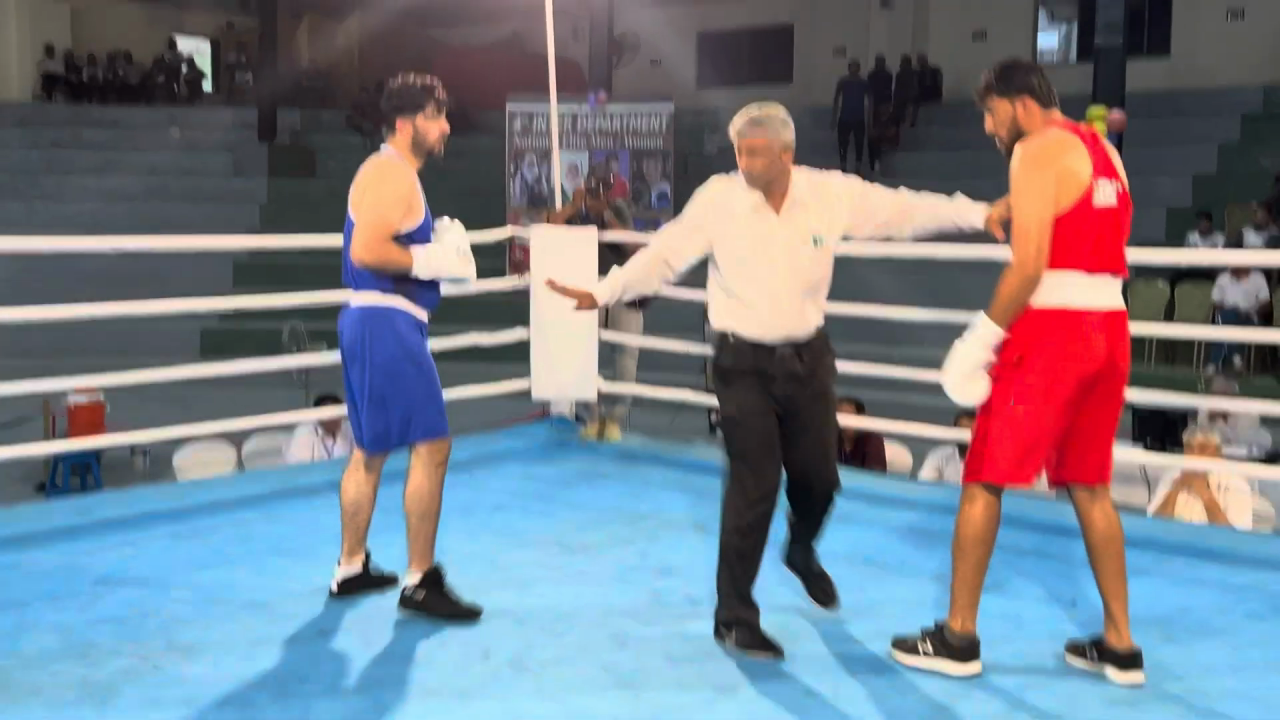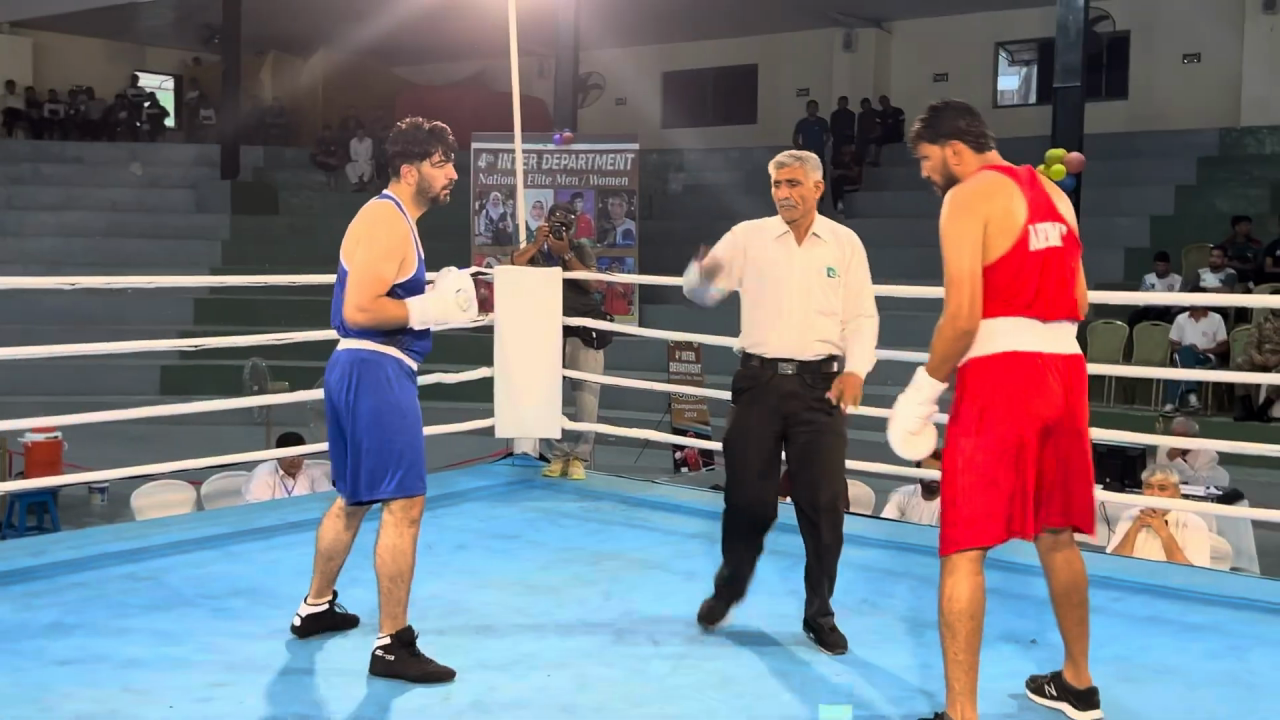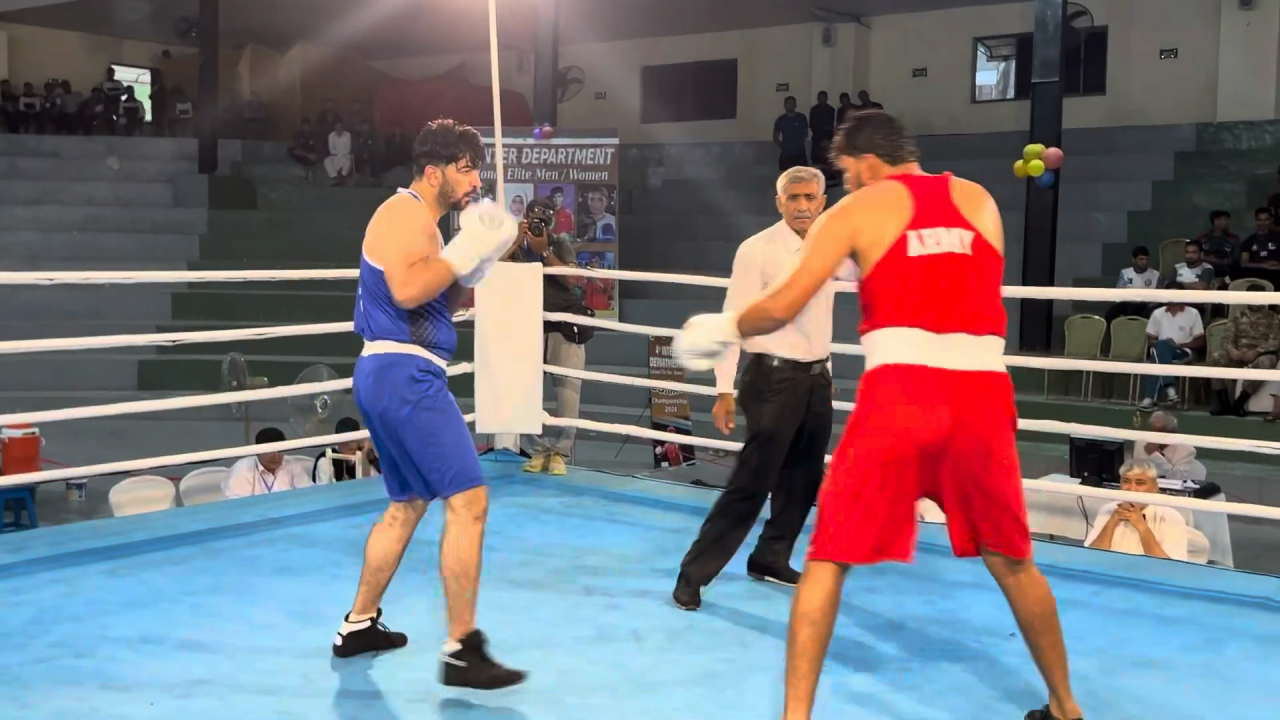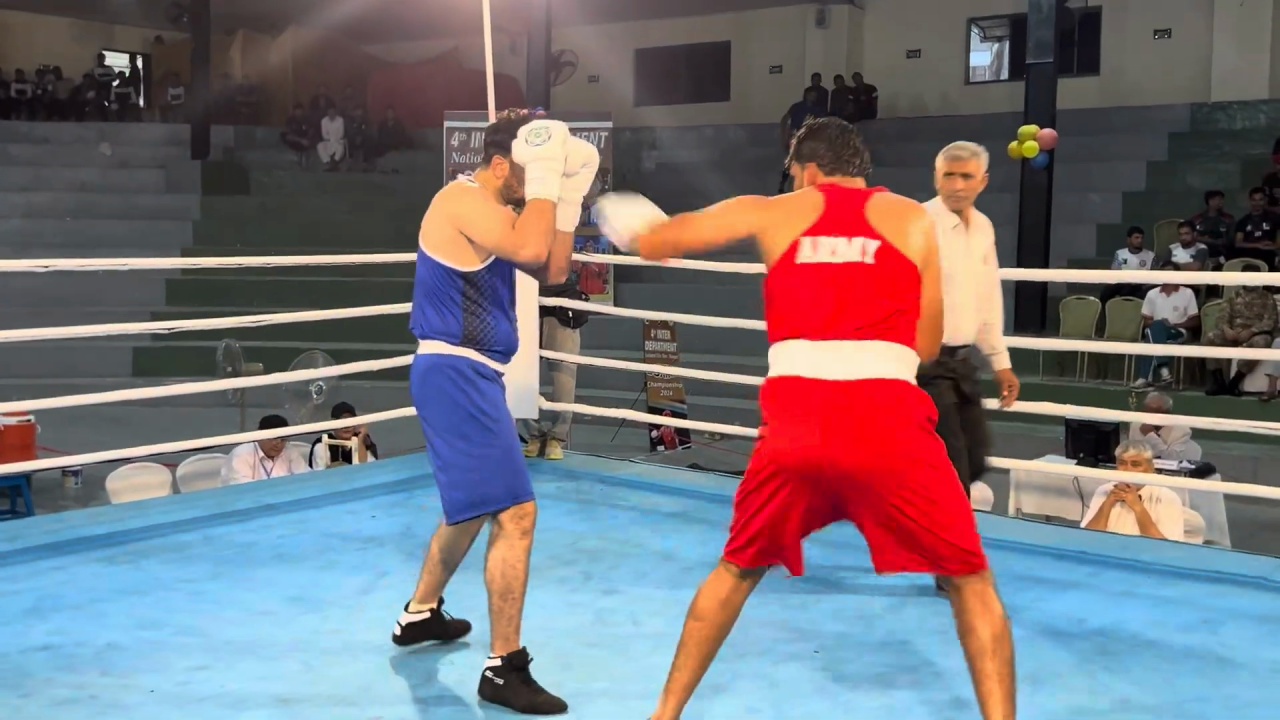
dt=0.7s
person 1, frame 1
left shoulder: (1038, 151)
right shoulder: (1101, 151)
left elbow: (1034, 262)
left wrist: (982, 333)
left hip: (1052, 328)
right hip: (1106, 328)
left knee: (984, 480)
right knee: (1089, 487)
left ankle: (958, 638)
right ankle: (1119, 645)
person 1, frame 2
left shoulder: (968, 198)
right shoulder: (1051, 193)
left elbow: (962, 315)
right elbow: (1078, 302)
left wrist: (921, 391)
left hip: (1002, 378)
right hip: (1064, 373)
left knee: (964, 549)
right knee: (1057, 536)
person 1, frame 3
left shoulder: (859, 208)
right shoulder: (980, 200)
left elbow: (783, 305)
left wrist: (722, 329)
left hip: (898, 398)
right hip: (981, 397)
left knee: (826, 560)
right knee: (1010, 560)
person 1, frame 4
left shoulder: (774, 212)
right shoulder: (913, 217)
left elbow: (655, 242)
right elbow: (927, 342)
left wrist: (632, 220)
left hip: (796, 416)
right hip: (885, 416)
left knee: (737, 570)
right knee: (970, 582)
person 2, frame 1
left shoulder: (394, 174)
right shoulder: (390, 172)
right elbow: (366, 251)
left wrist: (438, 249)
right wrist: (432, 260)
left hip: (378, 322)
right hip: (387, 324)
left knee: (370, 451)
right knee: (430, 447)
left ankle: (351, 567)
right ankle: (419, 580)
person 2, frame 2
left shoulder: (391, 217)
right shoulder: (387, 222)
right elbow: (358, 311)
left wrist: (435, 295)
right wrist: (430, 309)
left hip: (365, 369)
right hip: (376, 371)
left knee: (354, 496)
right knee: (403, 505)
left ankle: (315, 606)
right ankle: (392, 644)
person 2, frame 3
left shoulder: (420, 219)
right shoulder: (405, 212)
left elbow: (437, 300)
right elbow: (408, 292)
left wrist: (476, 261)
right wrist: (466, 248)
left hip: (400, 375)
right hip: (403, 375)
left knee: (406, 503)
right knee: (466, 500)
left ankle: (359, 626)
right ankle: (463, 649)
person 2, frame 4
left shoulder: (485, 207)
right shoulder: (465, 201)
left elbow: (551, 269)
right elbow: (531, 249)
left wrist: (568, 195)
right wrist: (545, 178)
left hip: (462, 374)
right hip: (457, 376)
left knee: (475, 503)
right knee: (516, 515)
left ankle: (421, 612)
right ankle: (504, 668)
person 3, frame 1
left shoulder: (832, 194)
right shoulder: (718, 198)
left elbow: (905, 210)
right elbow: (664, 254)
left wrist: (983, 214)
right wrist: (602, 293)
left hip: (807, 358)
right hip: (745, 364)
left knee: (818, 479)
right knee: (753, 490)
left ankle: (801, 554)
right ankle: (734, 617)
person 3, frame 2
left shoulder: (844, 243)
right shoulder: (748, 237)
left elbow: (862, 317)
right elbow: (700, 290)
left wrist: (855, 370)
right wrist: (704, 269)
left hip: (819, 385)
right hip: (759, 381)
left knee: (823, 506)
right knee: (748, 499)
left ankle: (819, 615)
right ankle: (728, 587)
person 3, frame 3
right shoulder: (758, 250)
right wrist: (725, 389)
left hip: (817, 378)
right hip: (772, 378)
left knee: (806, 480)
right knee: (753, 480)
left ankle: (771, 558)
right ankle: (696, 571)
person 3, frame 4
left shoulder: (983, 228)
left wrist: (1002, 363)
left hip: (963, 360)
right hip: (927, 362)
left knee: (971, 465)
right knee: (949, 470)
person 4, frame 1
left shoulder: (618, 212)
right shoulder: (574, 213)
left elbow: (631, 246)
left wrist: (605, 214)
right wrist: (573, 206)
left knee: (626, 358)
left ankle: (614, 418)
right ankle: (594, 416)
person 4, frame 2
left shoulder: (581, 250)
right shoulder: (535, 250)
left elbow: (593, 285)
left wrist: (566, 255)
right wrist: (536, 244)
left hip: (584, 332)
left knee: (586, 395)
left ankle: (578, 457)
right ankle: (557, 455)
person 4, frame 3
left shoulder: (560, 245)
right shoulder: (515, 246)
left elbow: (571, 280)
left wrist: (544, 251)
right wrist: (516, 239)
left hip: (565, 327)
left knee: (567, 391)
left ankle: (559, 453)
right ankle: (538, 451)
person 4, frame 4
left shoulder: (556, 245)
right shoulder: (520, 244)
left elbow: (565, 265)
left hip: (561, 310)
right hip: (528, 312)
left knee: (563, 371)
right knee: (525, 373)
left ankle: (556, 437)
right ankle: (534, 435)
